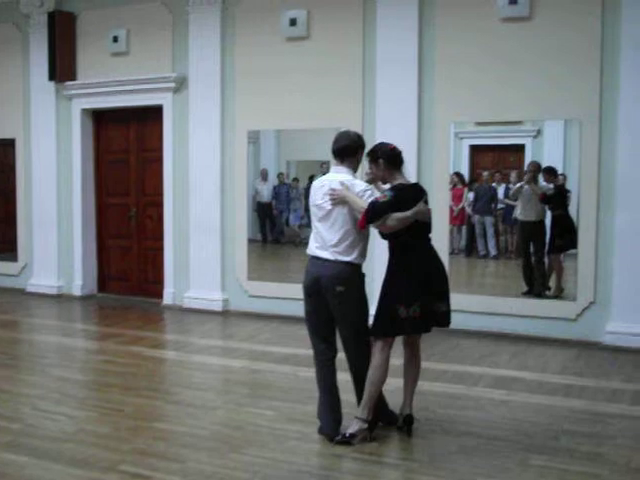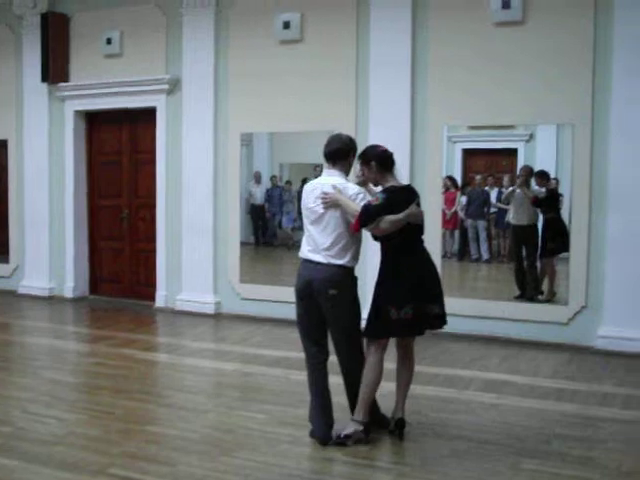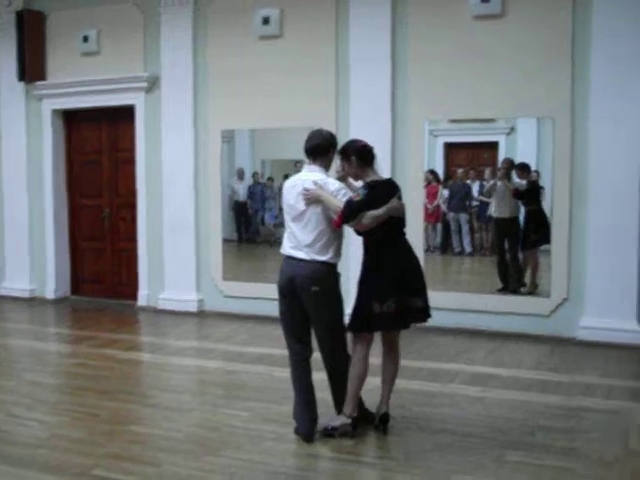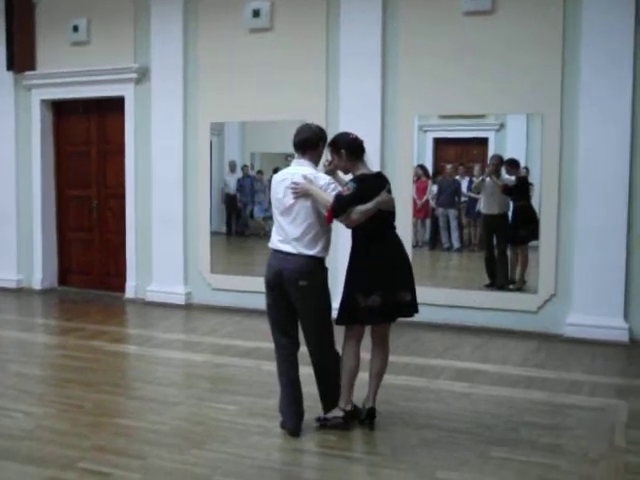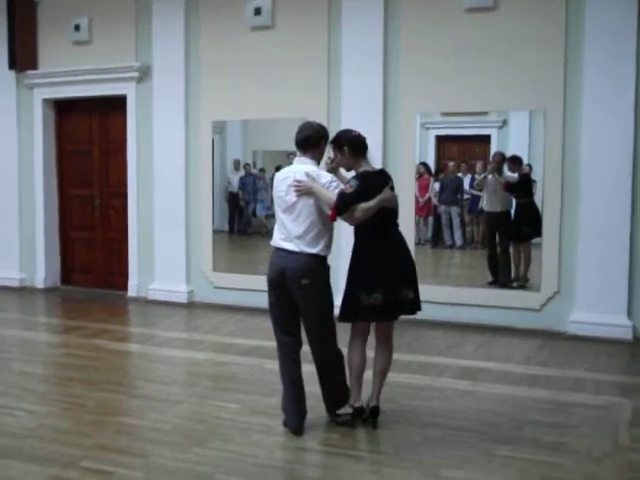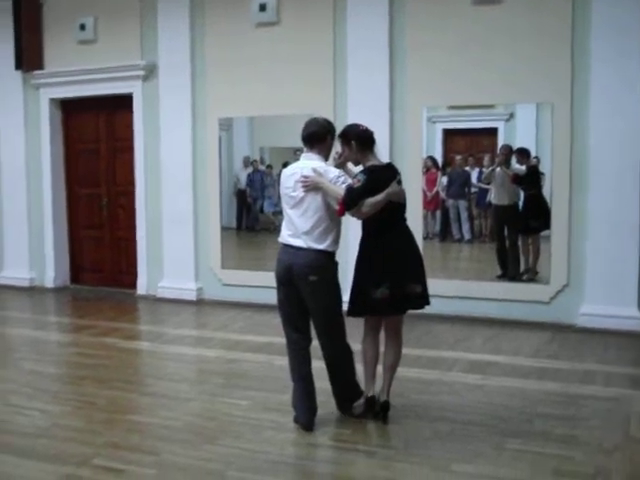
dt=0.2s
person 1, frame 1
left shoulder: (317, 185)
right shoulder: (358, 188)
right elbow: (386, 223)
left wrist: (373, 187)
right wrist: (416, 212)
left hip: (314, 268)
right hip: (343, 273)
left knee: (323, 349)
right knee: (358, 347)
left ankle: (329, 422)
right ankle: (373, 412)
person 1, frame 2
left shoulder: (309, 188)
right shoulder: (351, 191)
right elbow: (379, 226)
right wrist: (409, 215)
left hip: (306, 272)
right hip: (335, 277)
left knee: (314, 353)
right knee: (350, 351)
left ankle: (320, 426)
right ankle: (365, 416)
person 1, frame 3
left shoulder: (289, 185)
right shoulder: (332, 187)
right elbow: (361, 222)
right wrist: (390, 209)
left hip: (289, 269)
right hip: (318, 273)
left knee: (298, 350)
right knee: (333, 348)
left ankle: (304, 422)
person 1, frame 4
left shoulder: (278, 179)
right shoulder: (321, 181)
right elbow: (350, 217)
right wrist: (379, 202)
left hip: (276, 262)
right hip: (305, 268)
left knee: (284, 344)
right knee: (320, 343)
left ankle: (290, 417)
right ankle: (335, 407)
person 1, frame 5
left shoulder: (280, 177)
right shoulder: (323, 179)
right elbow: (353, 215)
right wrist: (381, 200)
left hip: (278, 261)
right hip: (307, 266)
left knee: (287, 342)
right knee: (323, 342)
left ankle: (293, 416)
right ankle: (339, 406)
person 1, frame 6
left shoulder: (287, 173)
right shoulder: (330, 175)
right elbow: (361, 209)
right wrist: (389, 194)
left hip: (286, 257)
right hip: (315, 262)
left knee: (296, 338)
right knee: (332, 337)
left ankle: (304, 412)
right ankle: (349, 400)
person 2, frame 1
left shoulder: (396, 194)
right shoulder: (416, 190)
left elbow: (369, 214)
left wrist: (347, 196)
left hip: (405, 273)
right hip: (426, 272)
left knee: (382, 344)
right knee: (412, 343)
left ankle: (364, 419)
right ankle: (406, 411)
person 2, frame 2
left shoulder: (388, 196)
right shoulder: (408, 192)
left elbow: (363, 217)
left wrist: (340, 199)
left hip: (398, 275)
right hip: (418, 274)
left knee: (376, 347)
right knee: (405, 346)
left ankle: (360, 421)
right ankle: (398, 415)
person 2, frame 3
left shoulder: (369, 191)
right shoulder: (390, 186)
left elbow: (346, 213)
left wrist: (322, 195)
left hip: (381, 270)
right hip: (401, 268)
left knee: (362, 341)
right knee: (391, 342)
left ankle: (349, 415)
right ankle: (383, 409)
person 2, frame 4
left shoulder: (359, 184)
right shoulder: (379, 179)
left elbow: (336, 208)
left wrist: (311, 189)
left hip: (369, 263)
right hip: (390, 262)
left knee: (353, 335)
right knee: (380, 337)
left ankle: (345, 407)
right ankle: (369, 405)
person 2, frame 5
left shoulder: (361, 181)
right shoulder: (382, 176)
left elbow: (340, 206)
left wrist: (314, 187)
left hip: (371, 260)
right hip: (393, 259)
left knee: (359, 333)
right knee: (384, 335)
left ankle: (356, 402)
right ankle: (373, 403)
person 2, frame 6
left shoulder: (369, 175)
right shoulder: (390, 171)
left elbow: (348, 201)
left wrist: (322, 182)
left hip: (378, 254)
right hip: (401, 253)
left knee: (372, 327)
right knee: (393, 329)
left ankle: (370, 392)
right ankle: (384, 397)
person 3, frame 1
left shoulder: (544, 188)
right shoulder: (520, 186)
right elbow: (512, 195)
left wrist: (531, 184)
right wrist: (524, 183)
left hip: (538, 224)
right hip: (523, 224)
left knee: (539, 258)
right knee: (525, 257)
left ankle: (540, 288)
right ankle: (530, 286)
person 3, frame 2
left shoulder: (536, 192)
right shoulder: (513, 191)
right elbow: (504, 200)
left wrist: (523, 188)
right wrist: (516, 187)
left hip: (530, 228)
right hip: (516, 228)
left knee: (531, 262)
right knee: (518, 261)
left ankle: (532, 292)
right ankle: (522, 290)
person 3, frame 3
left shoulder: (517, 184)
right shoulder: (495, 184)
right elbow: (486, 193)
left wrist: (505, 181)
right wrist: (497, 180)
left hip: (512, 221)
right hip: (498, 221)
left knee: (513, 254)
right knee: (500, 254)
left ankle: (515, 285)
right ankle: (505, 283)
person 3, frame 4
left shoulder: (506, 181)
right shoulder: (484, 180)
right elbow: (474, 189)
left wrist: (493, 177)
right wrist: (485, 176)
left hip: (501, 217)
right hip: (487, 217)
left knee: (501, 251)
right knee: (488, 250)
left ankle: (502, 281)
right ankle: (492, 279)
person 3, frame 5
right shoulder: (486, 178)
right elbow: (476, 186)
left wrist: (496, 175)
right wrist: (487, 173)
left hip: (504, 215)
right hip: (489, 215)
left knee: (504, 248)
right knee: (491, 248)
left ankle: (505, 279)
right ankle: (495, 276)
person 3, frame 6
left shoulder: (516, 170)
right shoulder: (494, 171)
right elbow: (484, 179)
left wrist: (503, 168)
right wrist: (495, 166)
left hip: (512, 208)
right hip: (497, 208)
left knee: (513, 241)
right knee: (499, 241)
left ankle: (514, 272)
right ankle: (504, 270)
person 4, frame 1
left shoulder: (559, 189)
right shoulder: (556, 188)
left elbow: (544, 198)
right elbow: (547, 200)
left hip: (562, 225)
right hip: (557, 224)
left knee: (555, 257)
right knee: (551, 256)
left ankle: (558, 287)
right ankle: (545, 283)
person 4, frame 2
left shoulder: (552, 193)
right shoulder: (549, 192)
left elbow: (536, 202)
right elbow: (539, 203)
left hip: (555, 229)
right hip: (549, 228)
left knee: (548, 261)
right knee: (544, 260)
left ankle: (551, 291)
person 4, frame 3
left shoulder: (533, 184)
right shoulder: (530, 184)
left elbow: (517, 194)
right elbow: (521, 196)
left hip: (536, 220)
right hip: (530, 219)
left knee: (532, 253)
right knee: (526, 252)
left ankle: (533, 283)
person 4, frame 4
left shoulder: (522, 180)
right shoulder: (519, 180)
left elbow: (506, 190)
right elbow: (510, 192)
left wrist: (494, 178)
left hip: (524, 216)
right hip: (518, 215)
left knee: (522, 249)
right knee: (513, 247)
left ankle: (521, 279)
right ankle: (513, 277)
person 4, frame 5
left shoulder: (524, 177)
right shoulder: (521, 177)
left elbow: (509, 187)
right elbow: (513, 189)
left hip: (527, 213)
right hip: (521, 212)
left knee: (525, 246)
right knee: (515, 244)
left ankle: (524, 277)
right ankle: (517, 275)
person 4, frame 6
left shoulder: (532, 169)
right shoulder: (529, 169)
left elbow: (517, 179)
right elbow: (521, 182)
left hip: (536, 205)
right hip: (529, 204)
left knee: (534, 239)
right knee: (524, 237)
left ankle: (533, 270)
right ankle: (527, 267)
